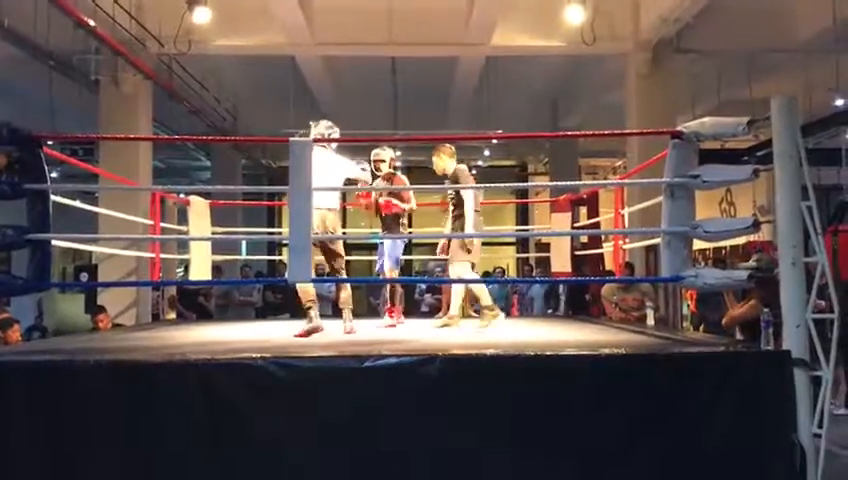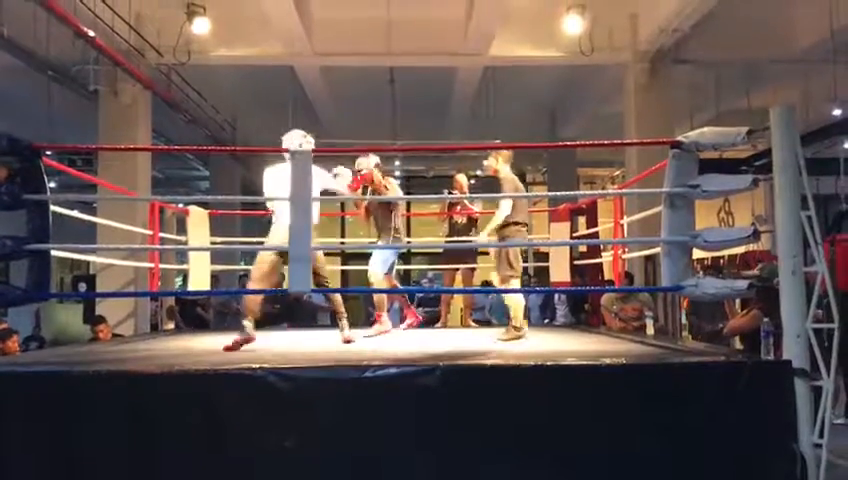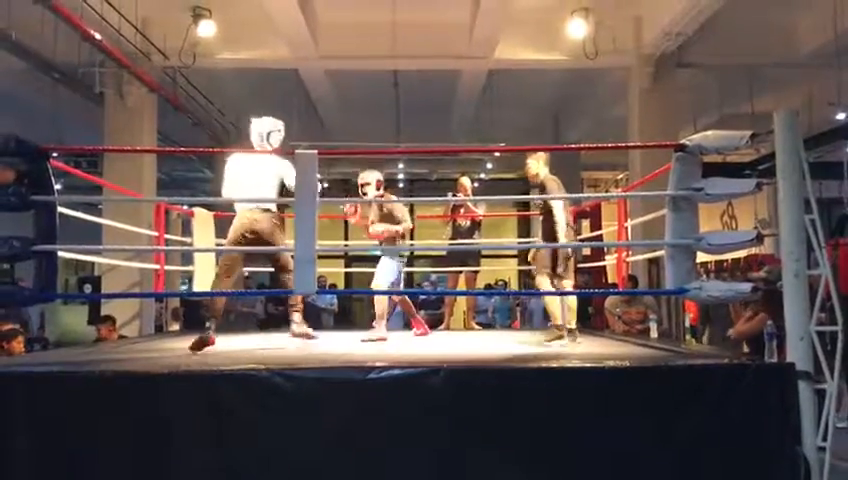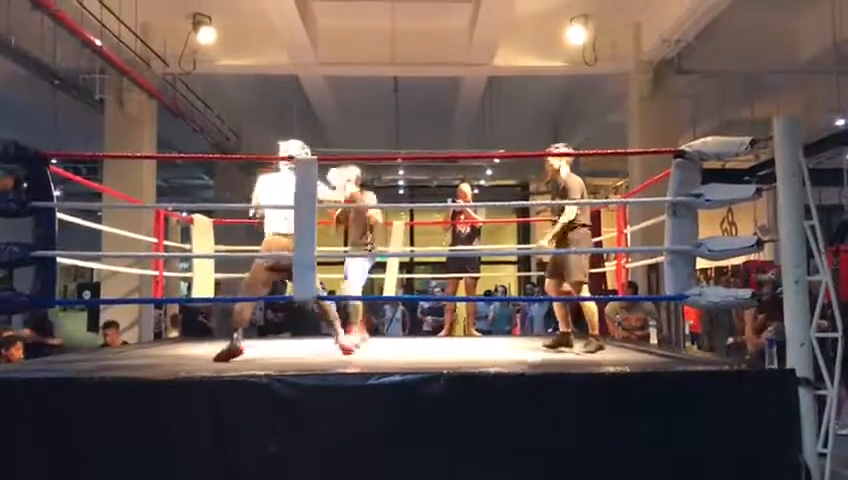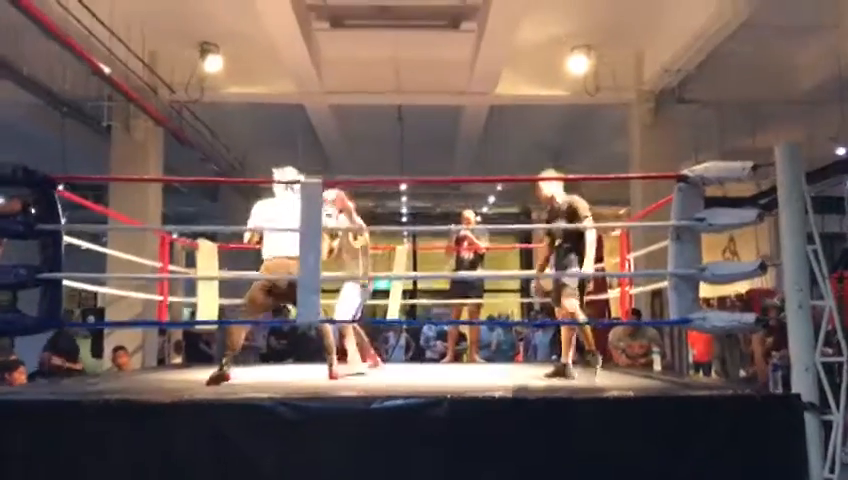
dt=0.5s
person 1, frame 1
right shoulder: (341, 161)
right elbow: (366, 179)
right wrist: (363, 169)
left hip: (309, 216)
right hip: (331, 218)
right knee: (339, 271)
left ankle: (313, 318)
right ankle: (348, 320)
person 1, frame 2
left shoulder: (272, 172)
right shoulder: (316, 173)
left elbow: (271, 206)
right elbow: (344, 190)
right wrist: (345, 176)
left hip: (281, 232)
left knee: (257, 280)
right knee: (325, 283)
left ankle: (247, 329)
right ankle: (344, 328)
person 1, frame 3
left shoulder: (236, 158)
right shoulder: (280, 162)
left elbow: (226, 194)
left hip: (242, 220)
right hip: (268, 220)
left knee: (225, 277)
right knee: (287, 272)
left ankle: (210, 329)
right ankle: (296, 321)
person 1, frame 4
left shoulder: (266, 180)
left elbow: (254, 212)
right elbow: (338, 197)
left hip: (273, 246)
left knee: (248, 294)
left ankle: (236, 340)
right ankle: (341, 337)
person 1, frame 5
left shoulder: (263, 206)
left elbow: (249, 240)
left hip: (272, 269)
right hip: (299, 270)
left knee: (246, 317)
left ankle: (225, 366)
person 2, frame 1
left shoulder: (460, 173)
right shoulder: (451, 179)
left elbow: (469, 199)
left wrist: (468, 227)
right wrist: (445, 238)
left hip: (469, 227)
right hip: (459, 229)
left knee: (461, 270)
right knee: (454, 271)
left ankle: (490, 308)
right ankle: (453, 315)
person 2, frame 2
left shoulder: (507, 181)
right shoulder: (513, 181)
left elbow: (504, 210)
left wrist: (485, 233)
left hip: (512, 236)
right hip: (514, 236)
left knee: (508, 282)
right knee: (501, 281)
left ankle: (516, 328)
right ankle: (518, 321)
person 2, frame 3
left shoulder: (548, 181)
right shoulder: (546, 184)
left elbow: (558, 210)
left wrist: (562, 237)
right wrist: (537, 247)
left hip: (556, 238)
right hip: (555, 239)
left knee: (542, 279)
right knee: (564, 284)
left ankle: (558, 326)
right ankle: (570, 329)
person 2, frame 4
left shoulder: (572, 182)
right shoulder: (558, 186)
left elbow: (569, 215)
left wrist: (548, 238)
right wrist: (554, 241)
left hip: (575, 240)
right hip: (563, 243)
left knee: (579, 289)
right knee: (551, 286)
left ankle: (595, 338)
right ankle: (565, 333)
person 2, frame 5
left shoulder: (575, 203)
right shoulder: (551, 213)
left elbow: (590, 231)
right elbow: (548, 247)
left wrist: (588, 262)
right wrist: (538, 274)
left hip: (576, 262)
right hip: (561, 266)
left knee: (570, 306)
right knee: (563, 315)
left ankle: (591, 351)
right ankle: (565, 364)
person 3, frame 1
left shoulder: (400, 180)
right shoulder: (377, 183)
left elbow: (411, 205)
right elbow: (375, 210)
left wrist: (399, 206)
left hip: (397, 232)
right hip: (385, 232)
left knee: (390, 271)
right knee: (384, 274)
left ankle: (392, 314)
right ankle: (397, 312)
person 3, frame 2
left shoulder: (388, 182)
right shoulder: (370, 190)
left elbow: (398, 198)
right elbow: (366, 215)
left wrist: (380, 183)
left hip: (391, 237)
right hip: (385, 238)
left knee: (375, 275)
right knee: (388, 279)
left ankle: (382, 321)
right ankle: (411, 314)
person 3, frame 3
left shoulder: (391, 201)
right shoulder: (372, 205)
left elbow: (407, 224)
right elbow: (371, 230)
left wrist: (390, 229)
right wrist: (356, 219)
left hip: (395, 251)
right hip: (388, 251)
left knee: (378, 286)
right knee: (396, 294)
left ankle: (380, 328)
right ankle: (419, 325)
person 3, frame 4
left shoulder: (368, 196)
right shoulder: (348, 201)
left elbow: (378, 220)
right elbow: (337, 222)
left wrist: (361, 204)
left hip: (365, 251)
right hip: (354, 250)
left knee: (352, 289)
right knee: (347, 291)
left ankle: (355, 331)
right ankle: (359, 329)
person 3, frame 5
left shoulder: (355, 227)
right shoulder: (341, 234)
left elbow: (363, 236)
right elbow: (329, 254)
left hip: (357, 282)
right hip: (351, 283)
left knee: (341, 318)
right knee: (350, 322)
left ankle: (354, 361)
right ankle: (371, 356)
person 4, frame 1
left shoulder: (475, 190)
right shoulder: (452, 192)
left elbow: (477, 204)
right elbow: (443, 208)
left wrist: (463, 190)
right wrist: (448, 191)
left hip: (469, 234)
right hip: (453, 234)
left knee: (468, 272)
right knee: (448, 271)
left ankle: (468, 308)
right ankle: (445, 308)
person 4, frame 2
right shoulder: (451, 202)
left elbow: (475, 214)
right elbow: (442, 218)
left wrist: (462, 199)
right wrist: (447, 200)
right hip: (452, 243)
left knee: (467, 282)
right knee: (447, 282)
left ankle: (467, 318)
right ankle: (443, 318)
person 4, frame 3
left shoulder: (477, 203)
right shoulder: (454, 204)
left elbow: (479, 216)
right elbow: (445, 220)
left wrist: (465, 202)
right wrist: (450, 203)
left hip: (471, 246)
right hip: (455, 245)
left knee: (471, 284)
right knee: (451, 285)
left ankle: (470, 320)
right ankle: (446, 321)
person 4, frame 4
right shoulder: (454, 210)
left elbow: (479, 223)
right elbow: (445, 227)
left wrist: (465, 208)
right wrist: (450, 210)
left knee: (470, 291)
right knee: (450, 290)
left ankle: (470, 327)
right ankle: (447, 327)
person 4, frame 5
left shoulder: (480, 234)
right shoulder: (458, 236)
left elbow: (482, 249)
right elbow: (449, 253)
left wrist: (469, 235)
right wrist: (454, 237)
left hip: (475, 278)
right hip: (458, 277)
left knee: (474, 316)
right knee: (454, 316)
left ankle: (473, 354)
right ankle: (450, 353)
